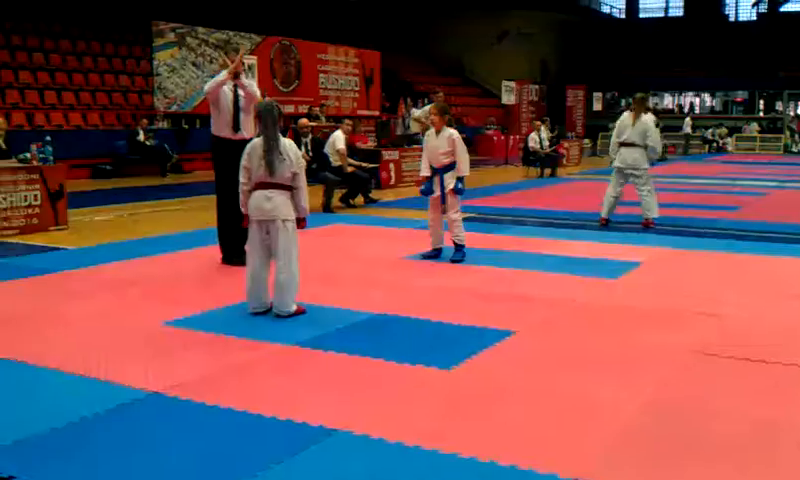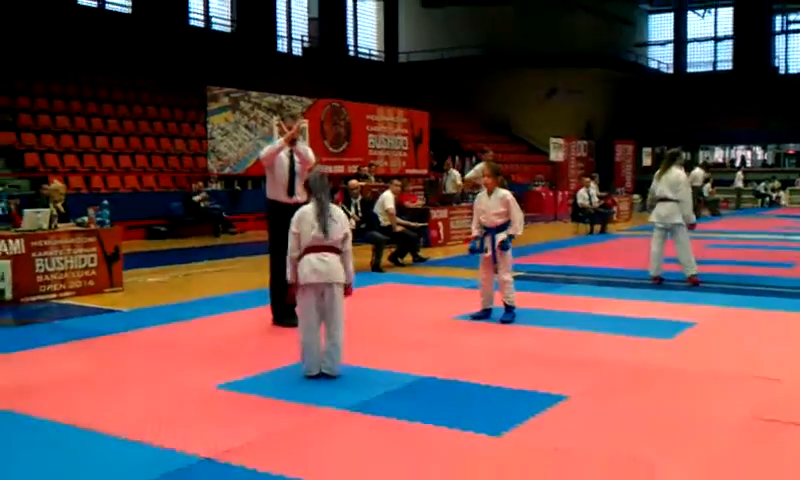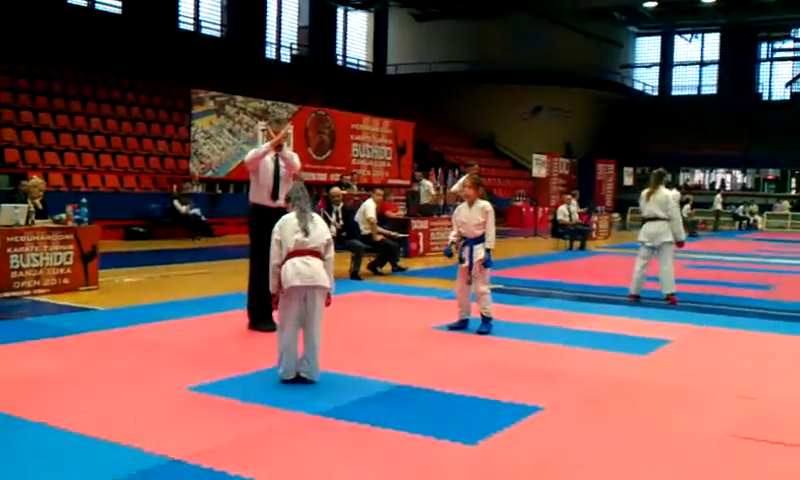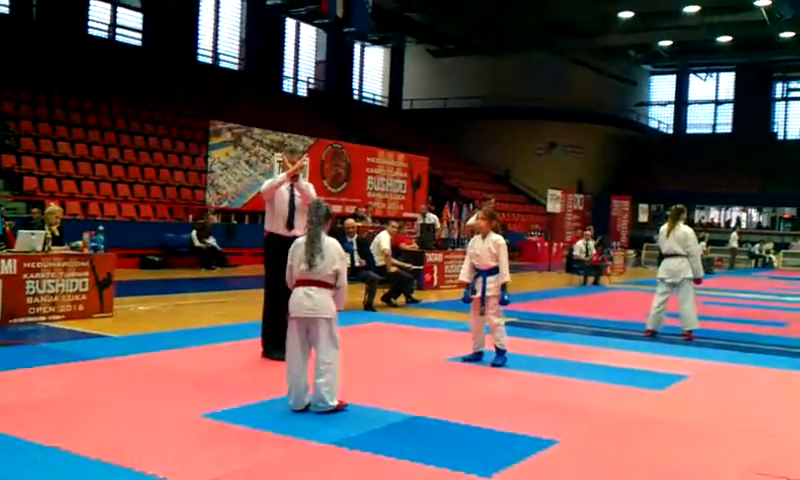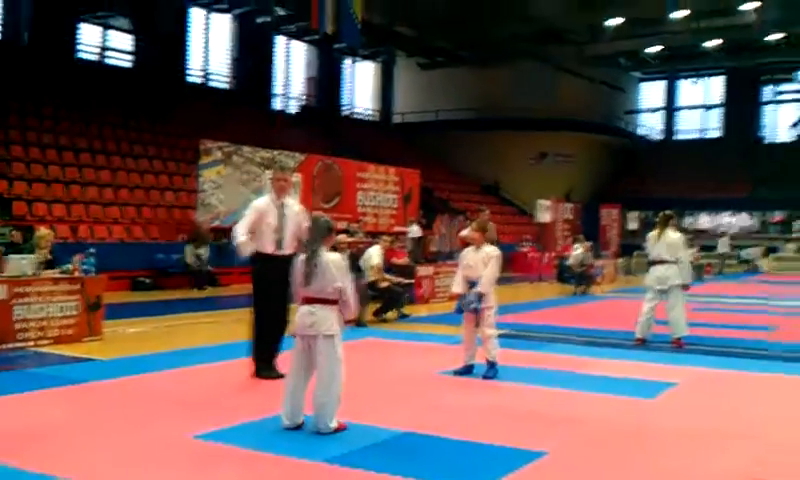
dt=0.4s
person 1, frame 1
left shoulder: (249, 86)
right shoulder: (219, 87)
left elbow: (255, 97)
right elbow: (208, 91)
left wrist: (238, 76)
right wrist: (229, 71)
left hip: (245, 146)
right hip: (223, 146)
right knee: (227, 199)
left ankle: (239, 248)
right ankle: (230, 251)
person 1, frame 2
left shoulder: (304, 151)
right shoulder: (274, 152)
left elbow: (310, 162)
right elbow: (264, 157)
left wrist: (294, 140)
right wrist: (286, 138)
left hip: (299, 209)
right hip: (279, 210)
right knee: (280, 261)
left ankle: (290, 308)
right ankle: (281, 312)
person 1, frame 3
left shoulder: (290, 157)
right shoulder: (260, 156)
left elbow: (295, 167)
right elbow: (248, 161)
left wrist: (280, 146)
right wrist: (272, 143)
left hip: (281, 214)
right hip: (261, 213)
right knee: (260, 264)
left ankle: (266, 314)
right ankle: (257, 317)
person 1, frame 4
left shoulder: (305, 187)
right shoulder: (275, 186)
left elbow: (310, 198)
right elbow: (264, 190)
left wrist: (296, 176)
right wrist: (288, 174)
right hip: (276, 243)
left knee: (291, 294)
right knee: (275, 294)
left ankle: (281, 343)
right ankle: (271, 345)
person 1, frame 5
left shoulder: (295, 208)
right shoulder: (260, 205)
left elbow: (305, 233)
right elbow: (241, 230)
right wrist: (244, 244)
left hip: (284, 264)
right hip: (263, 263)
left knee: (280, 315)
right knee: (263, 314)
left ankle: (269, 361)
right ankle: (261, 365)
person 2, frame 1
left shoulder: (251, 147)
right shoulder: (290, 147)
left elbow: (244, 183)
right elbow: (299, 184)
left wrist: (245, 210)
right wrist: (302, 213)
left hip: (257, 204)
right hip: (282, 205)
left knee: (257, 258)
right knee: (285, 257)
left ankle: (258, 303)
right ankle: (284, 306)
person 2, frame 2
left shoulder: (301, 214)
right shoulder: (339, 214)
left elbow: (293, 251)
right elbow: (347, 249)
left wrist: (293, 279)
right wrist: (348, 279)
left hip: (308, 268)
right hip: (333, 268)
left knee: (309, 322)
right knee: (333, 322)
left ankle: (312, 367)
right ankle: (331, 367)
person 2, frame 3
left shoulder: (283, 222)
right shoulder: (320, 221)
left elbow: (275, 259)
right elbow: (329, 257)
left wrist: (274, 290)
right wrist: (329, 288)
left hip: (292, 273)
right hip: (316, 274)
left knee: (288, 326)
right knee: (312, 327)
left ankle: (288, 372)
right ankle: (308, 371)
person 2, frame 4
left shoulder: (297, 244)
right shoulder: (334, 245)
left elbow: (290, 279)
right elbow: (341, 281)
right wrist: (339, 305)
left hip: (299, 301)
right hip: (323, 302)
left knee: (297, 354)
right knee: (326, 352)
left ankle: (298, 400)
right ankle: (326, 400)
person 2, frame 5
left shoulder: (301, 260)
right shoulder: (336, 260)
left elbow: (296, 292)
right elbow: (347, 294)
right wrist: (349, 315)
left hip: (304, 318)
right hip: (326, 319)
left knee: (299, 370)
right knee: (328, 373)
left ankle: (292, 417)
right ankle: (326, 421)
person 3, frame 1
left shoulder: (452, 135)
right shoulder: (428, 135)
left elbow: (462, 157)
right elbow: (426, 158)
left wrist: (460, 179)
right wrist: (427, 179)
left hip: (449, 177)
right hip: (435, 177)
left knee: (453, 213)
right knee: (434, 215)
left ankle: (459, 248)
right ankle: (436, 248)
person 3, frame 2
left shoulder: (505, 195)
right shoulder: (480, 197)
left elbow: (517, 217)
right elbow: (477, 220)
left wrist: (510, 236)
right wrist: (476, 238)
left hip: (501, 237)
right hip: (486, 238)
left knee: (504, 275)
right knee: (484, 275)
left ankle: (509, 309)
right ankle: (486, 308)
person 3, frame 3
left shoulder: (485, 207)
right shoulder: (460, 209)
left elbow: (490, 231)
right elbow: (456, 229)
left wrist: (487, 251)
right wrist: (452, 243)
left hip: (479, 249)
right hip: (465, 249)
left knee: (481, 286)
right knee: (462, 286)
left ankle: (486, 320)
right ankle: (463, 318)
person 3, frame 4
left shoulder: (498, 240)
right shoulder: (473, 241)
left elbow: (503, 265)
right elbow: (468, 263)
left wrist: (503, 288)
right wrist: (467, 285)
left hip: (492, 281)
right hip: (477, 281)
left knee: (495, 318)
right knee: (476, 318)
left ankle: (501, 352)
right ankle: (478, 351)
person 3, frame 5
left shoulder: (492, 252)
right shoulder: (466, 253)
left elbow: (489, 276)
right elbow: (461, 275)
left wrist: (478, 296)
right wrist: (460, 297)
left hip: (484, 295)
right hip: (469, 294)
left knee: (487, 330)
right knee: (468, 331)
left ankle: (492, 365)
right ankle: (468, 364)
person 4, frame 1
left shoulder: (623, 119)
right shoulder: (648, 121)
left elbow: (615, 140)
right elbow: (654, 143)
left wrist: (614, 156)
right wrist: (652, 157)
left hip: (623, 156)
right hip: (639, 158)
left knee: (614, 188)
right knee: (646, 188)
left ankle: (604, 217)
right ankle: (649, 218)
person 4, frame 2
left shoulder: (658, 174)
right shoulder: (680, 175)
left elbow: (652, 194)
right elbow: (685, 199)
right wrist: (690, 219)
left hip: (660, 210)
right hip: (675, 211)
left knee: (657, 244)
right knee: (683, 244)
left ankle: (655, 274)
right ankle: (691, 275)
person 4, frame 3
left shoulder: (644, 194)
right shoulder: (668, 195)
right elbow: (674, 216)
right wrist: (679, 237)
left hip: (647, 229)
right hip: (663, 230)
left knee: (641, 262)
right knee: (666, 264)
left ankle: (634, 292)
right ankle: (669, 294)
person 4, frame 4
left shoulder: (663, 229)
right shoulder: (687, 231)
right elbow: (693, 253)
right wrist: (698, 273)
left hip: (667, 265)
right hip: (683, 266)
left knee: (660, 298)
right knee: (686, 300)
left ankle: (651, 328)
right ankle: (688, 330)
person 4, frame 5
left shoulder: (652, 235)
right shoulder: (676, 237)
right elbow: (682, 259)
right wrist: (686, 279)
left hip: (656, 272)
right hip: (671, 273)
left knee: (649, 304)
right knee: (675, 306)
left ankle: (641, 335)
right ankle: (677, 337)
